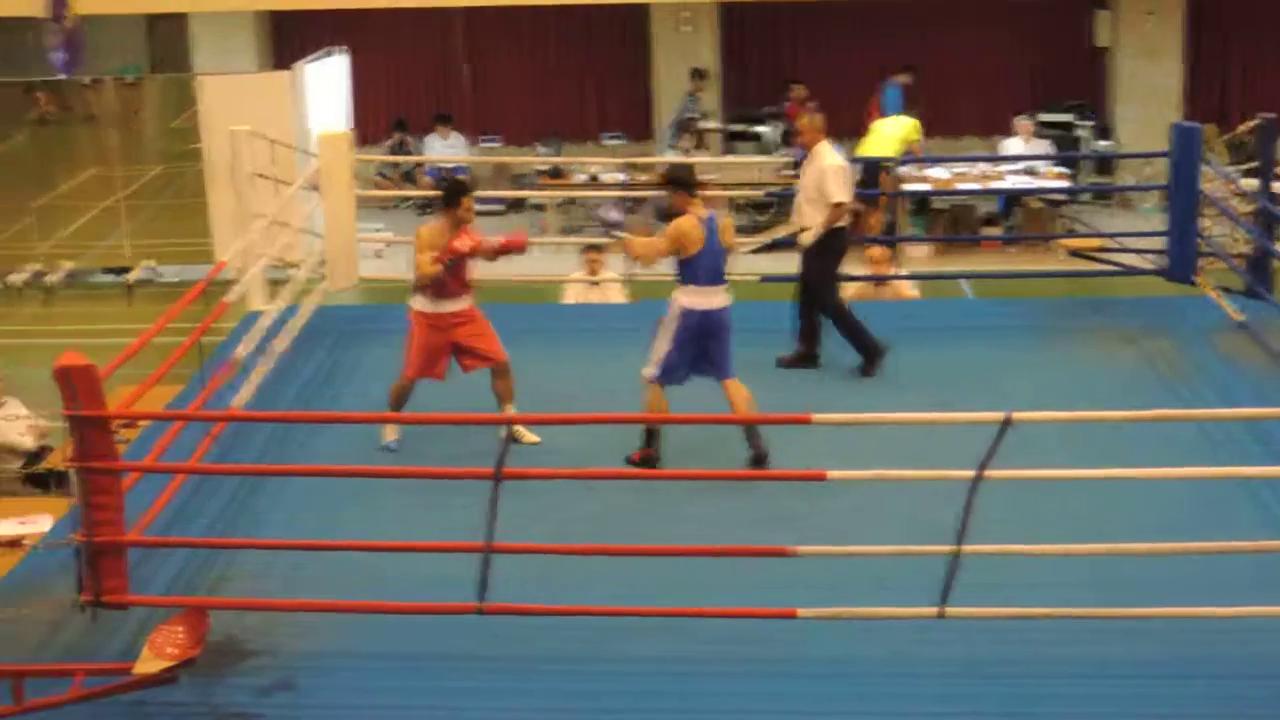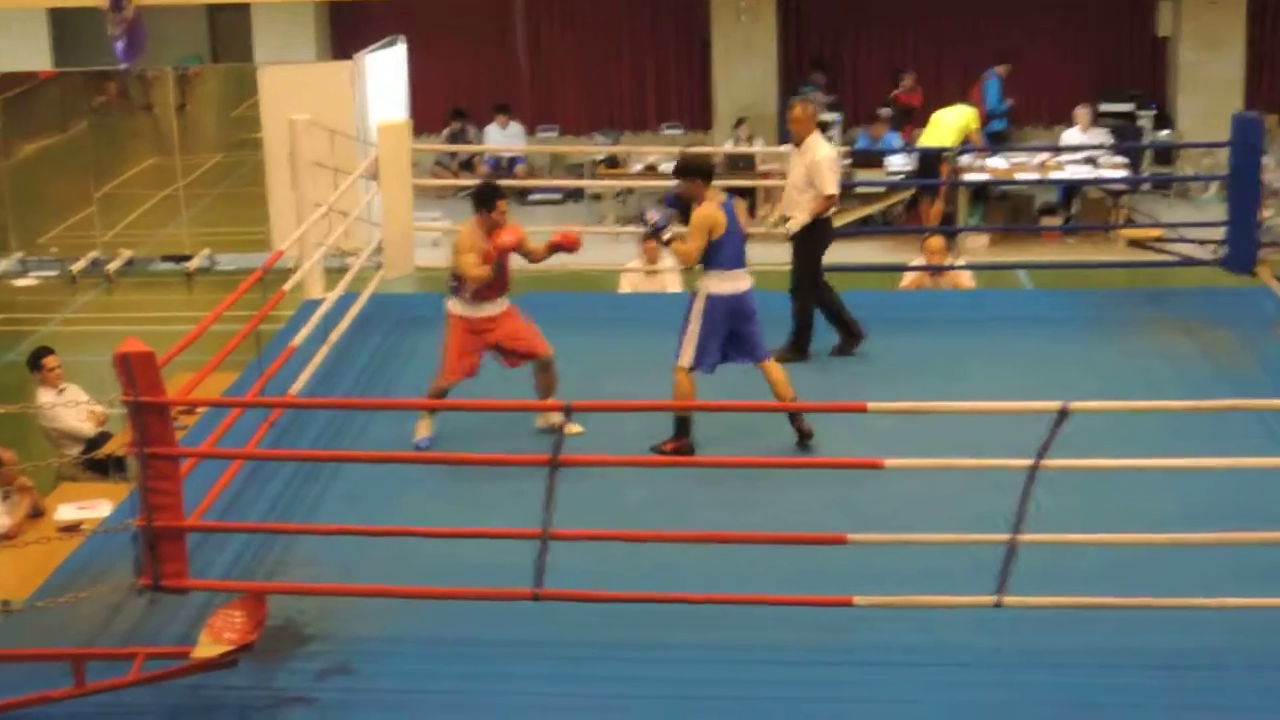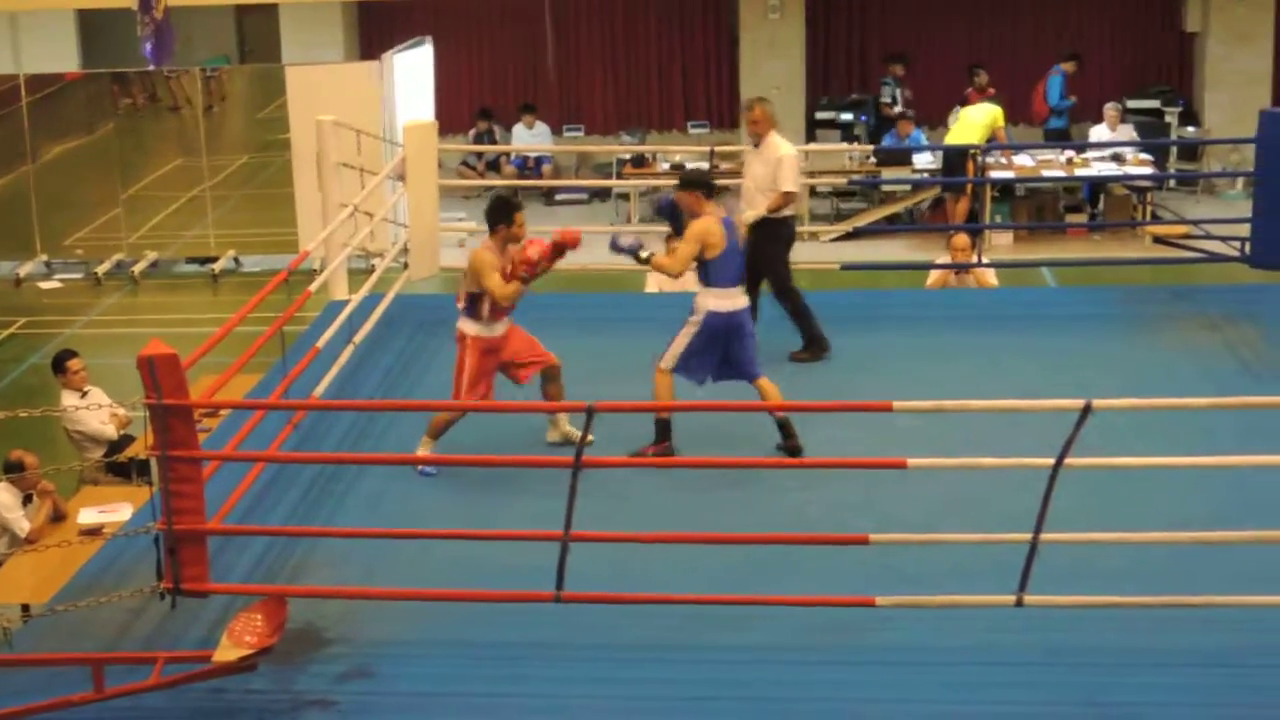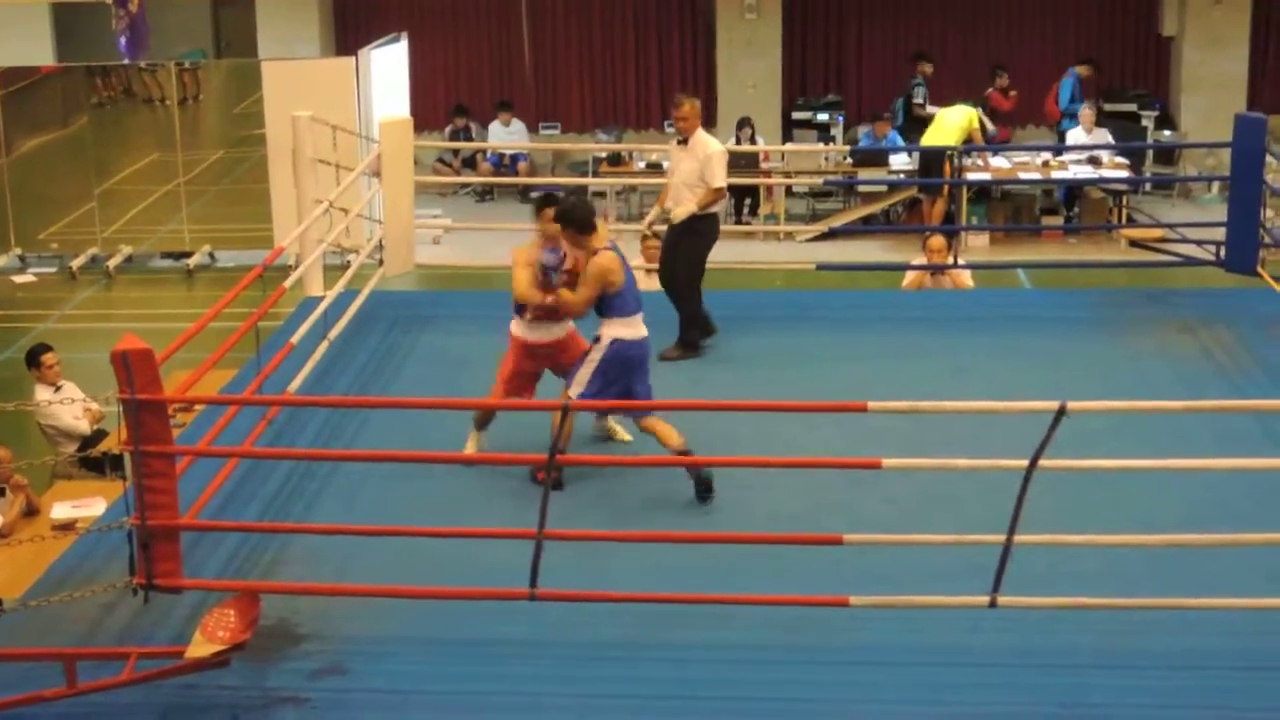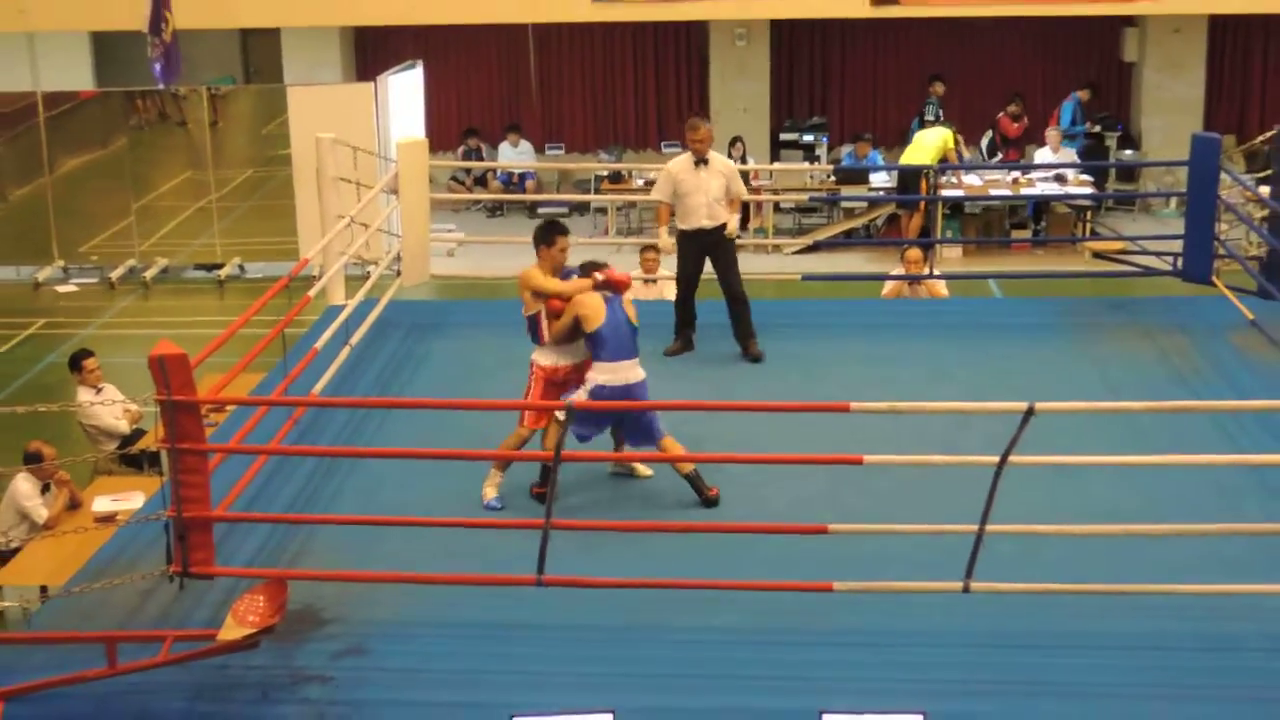
dt=0.7s
person 1, frame 1
left shoulder: (680, 226)
right shoulder: (721, 220)
left elbow: (645, 256)
left wrist: (622, 233)
left hip: (689, 308)
right hip: (719, 306)
left knee: (655, 378)
right knee: (728, 379)
left ankle: (649, 450)
right ankle: (757, 446)
person 1, frame 2
left shoulder: (703, 212)
right shoulder: (735, 205)
left elbow: (689, 258)
left wrist: (665, 233)
right wrist: (690, 220)
left hip: (714, 294)
right hip: (742, 290)
left knee: (684, 367)
right knee: (763, 360)
left ankle: (681, 438)
right ankle: (800, 423)
person 1, frame 3
left shoulder: (700, 227)
right shoulder: (731, 223)
left elbow: (675, 269)
left wrist: (640, 253)
right wrist: (678, 226)
left hip: (711, 311)
right hip: (739, 309)
left knee: (664, 370)
right knee: (756, 376)
left ankle: (662, 442)
right ankle: (790, 438)
person 1, frame 4
left shoulder: (599, 263)
right shoulder: (610, 243)
left elbow: (576, 309)
left hip: (616, 340)
right hip: (639, 338)
left knee: (569, 402)
right knee: (644, 417)
left ankle: (553, 469)
right ankle: (696, 469)
person 1, frame 5
left shoulder: (581, 302)
right shoulder: (627, 303)
left elbow: (556, 336)
left hip: (602, 385)
right hip: (635, 383)
left knee: (557, 421)
right knee: (661, 438)
left ankle: (544, 486)
right ankle: (704, 491)
person 2, frame 1
left shoulder: (466, 231)
right shoulder: (427, 235)
left elbow: (484, 251)
right elbow: (421, 278)
left wrist: (503, 247)
right wrist: (451, 258)
left hip: (463, 310)
right hip: (430, 314)
left knee: (500, 362)
right knee: (410, 377)
left ankle: (511, 424)
right ankle: (391, 426)
person 2, frame 2
left shoulder: (505, 231)
right shoulder: (465, 238)
left elbow: (534, 255)
right elbow: (473, 281)
left wrist: (555, 245)
right wrist: (499, 255)
left hip: (499, 311)
right hip: (466, 316)
left knee: (544, 357)
right knee: (449, 380)
left ankle: (549, 416)
right ankle: (426, 422)
person 2, frame 3
left shoulder: (511, 249)
right shoulder: (483, 257)
left elbow: (529, 273)
right elbow: (505, 297)
left wrist: (555, 252)
right wrist: (526, 272)
left hip: (502, 330)
right hip: (477, 337)
left knee: (551, 367)
right knee: (463, 405)
left ankle: (559, 429)
right ankle: (425, 449)
person 2, frame 4
right shoulder: (526, 253)
right elbow: (521, 294)
left hip: (562, 337)
right hip: (527, 340)
right knee: (497, 401)
left ankle: (604, 421)
right ankle: (476, 437)
person 2, frame 5
left shoulder: (563, 274)
right shoulder: (529, 277)
right elbow: (563, 290)
right wrist: (602, 280)
left hip: (578, 357)
right hip: (548, 365)
right knee: (525, 431)
left ankle: (621, 460)
right ankle: (491, 483)
person 3, frame 1
left shoulder: (831, 164)
right shoulder: (812, 160)
left elbow: (840, 207)
left wrist: (816, 231)
right wrist: (808, 231)
left hip: (828, 239)
right hip: (815, 238)
left knee: (826, 300)
right knee: (807, 296)
left ankle: (870, 349)
right ankle: (807, 352)
person 3, frame 2
left shoulder: (821, 154)
right shoulder: (799, 149)
left elbow: (830, 198)
left wrist: (802, 219)
right wrist: (780, 212)
left hip: (813, 228)
right hip: (802, 226)
left knee: (803, 286)
right knee: (813, 283)
left ankle: (798, 347)
right ankle: (850, 332)
person 3, frame 3
left shoulder: (783, 153)
right shoulder: (752, 150)
left elbow: (788, 195)
left wrist: (759, 212)
right wrist: (747, 216)
left hip: (775, 227)
right hip: (757, 227)
left knee: (782, 287)
right knee: (747, 284)
left ankle: (815, 342)
person 3, frame 4
left shoulder: (711, 149)
right shoulder: (676, 146)
left elbow: (718, 191)
left wrist: (690, 208)
right wrist: (656, 210)
left hip: (701, 224)
right hip: (677, 222)
left knee: (687, 282)
right knee: (668, 277)
left ankle: (689, 342)
right ankle: (701, 325)
person 3, frame 5
left shoulder: (725, 166)
right shoulder: (674, 168)
left elbow: (736, 196)
right elbow: (664, 202)
left wrist: (734, 218)
right wrist: (663, 231)
left hip: (720, 233)
right hip: (689, 236)
left knee: (734, 288)
right knee: (685, 289)
left ankle: (748, 342)
right ankle: (683, 338)
